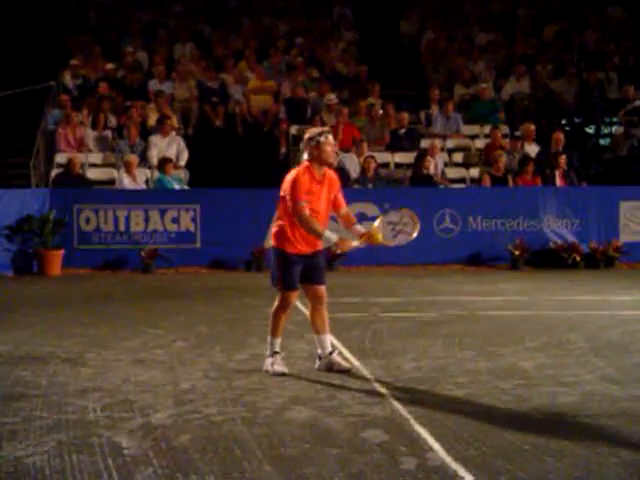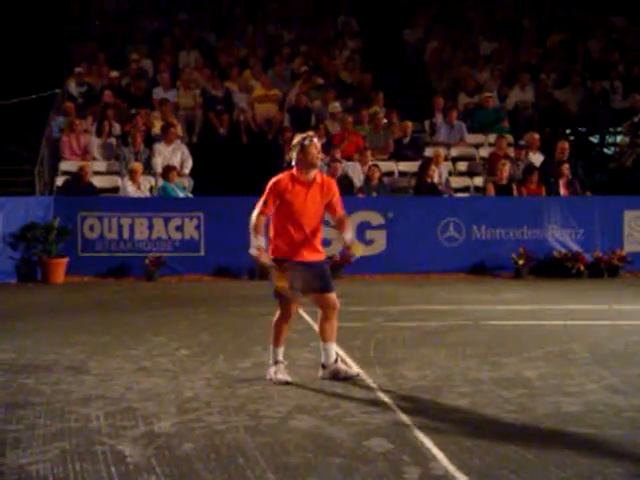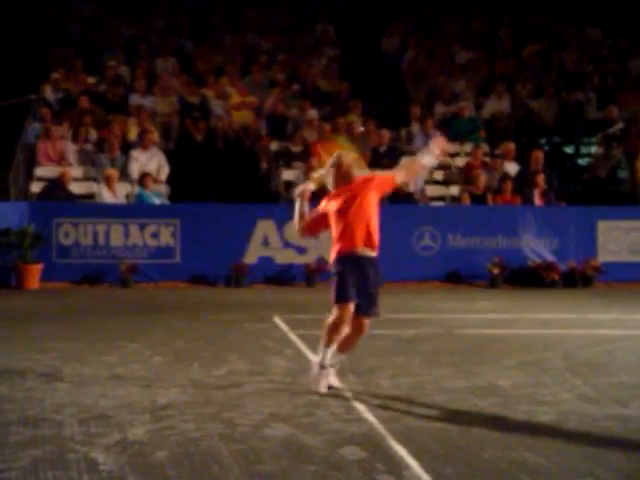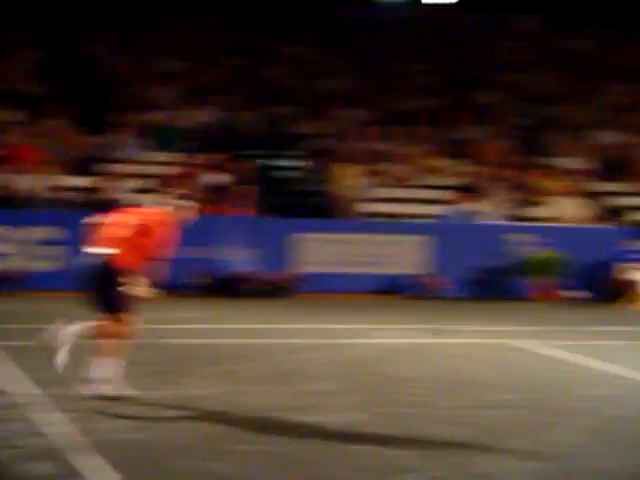
dt=0.7s
person 1, frame 1
left shoulder: (332, 178)
right shoulder: (297, 178)
left elbow: (342, 212)
right elbow: (302, 219)
left wrist: (361, 231)
right wrist: (333, 239)
left hip: (312, 249)
right hip: (288, 247)
left knee: (319, 299)
right knee: (286, 301)
left ankle: (326, 355)
right ankle: (273, 355)
person 1, frame 2
left shoulder: (328, 184)
right shoulder: (281, 183)
left elbow: (339, 216)
right elbow: (261, 214)
left wrist: (348, 237)
right wrist: (259, 244)
left hip: (316, 258)
right hip: (286, 258)
left knee: (331, 306)
right knee: (287, 310)
left ankle: (329, 363)
right ankle: (276, 364)
person 1, frame 3
left shoulder: (369, 182)
right shoulder: (328, 202)
left elbow: (405, 174)
right elbow: (304, 229)
left wrist: (432, 152)
right wrist: (302, 199)
left hip: (369, 260)
right hip: (344, 259)
left knee: (359, 324)
right knee: (342, 312)
left ankle: (329, 365)
right ankle: (322, 364)
person 1, frame 4
left shoulder: (143, 215)
right shoulder: (166, 224)
left hip: (101, 262)
right hip: (112, 267)
left knee: (123, 327)
right knee: (125, 329)
left ankle: (99, 380)
right ankle: (72, 332)
